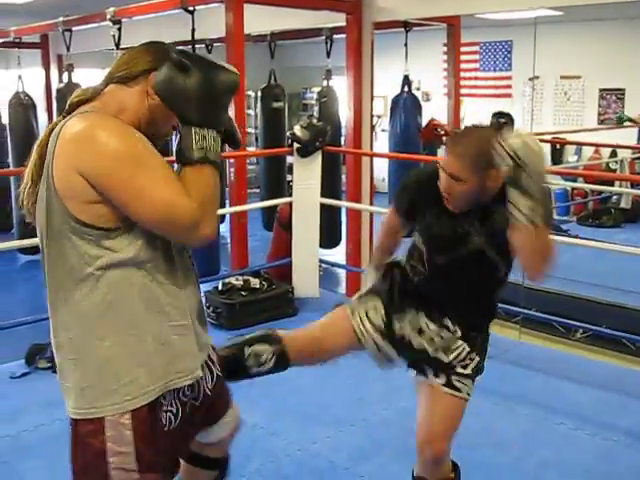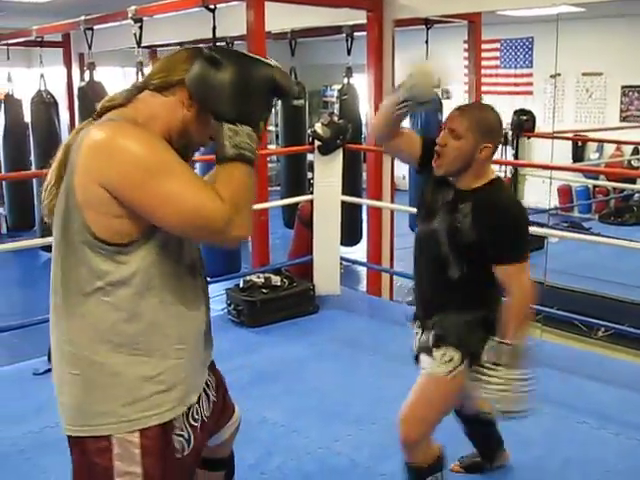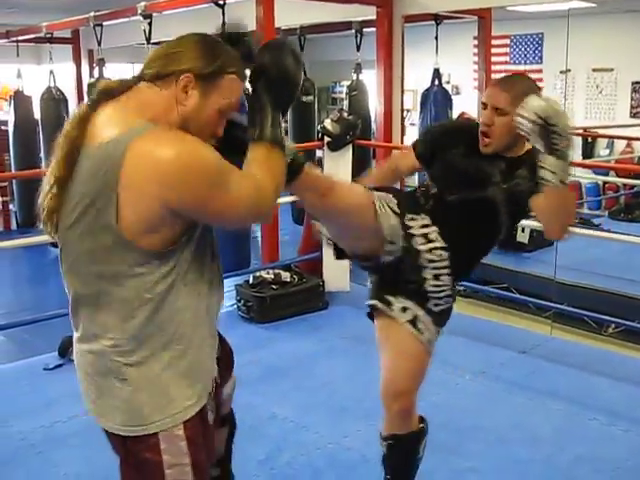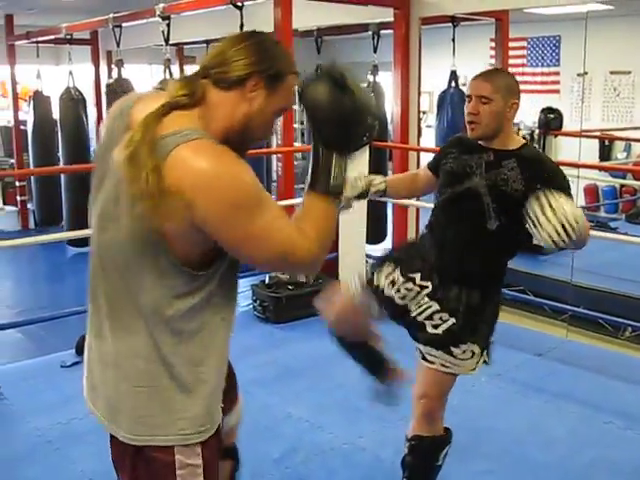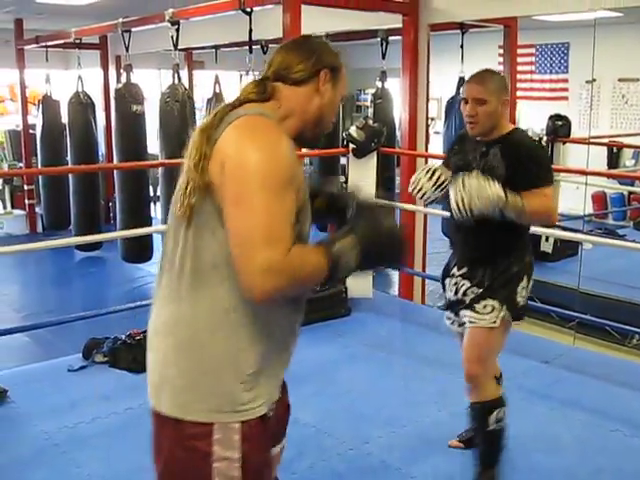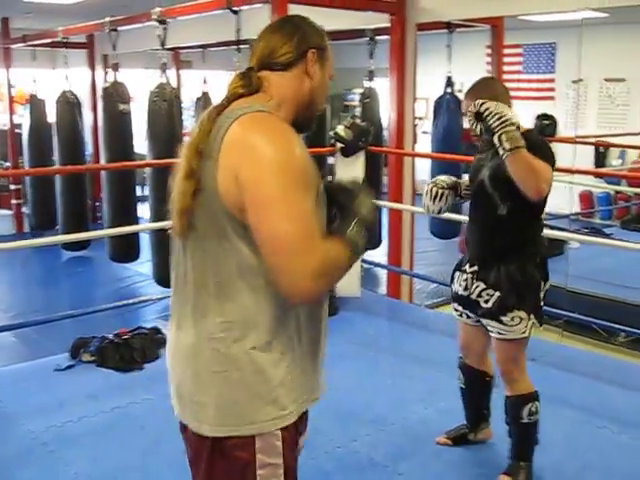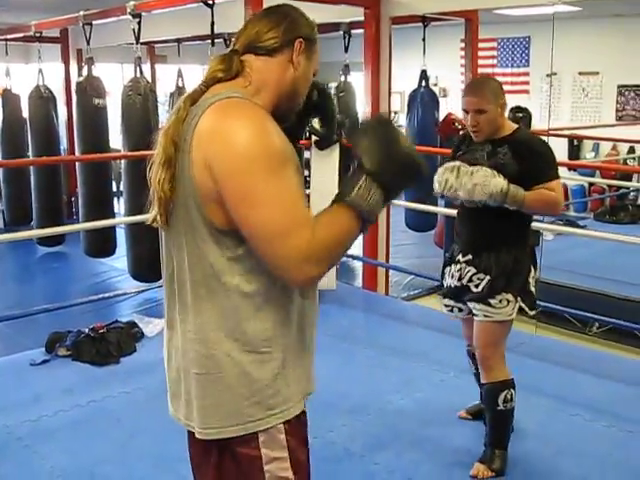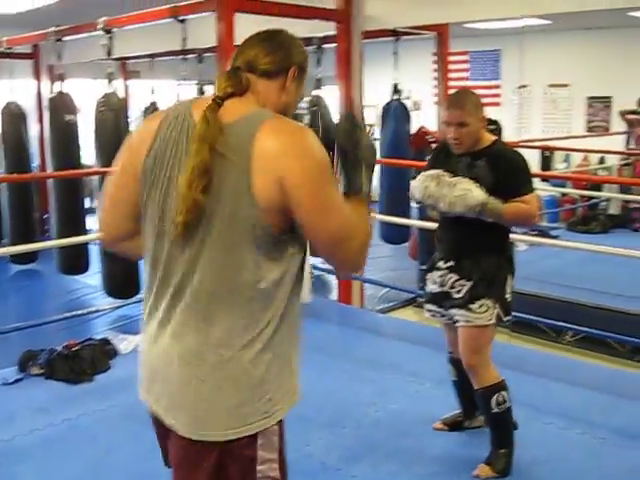
dt=0.4s
person 1, frame 1
left shoulder: (111, 139)
right shoulder: (95, 135)
left elbow: (167, 208)
right elbow: (196, 225)
left wrist: (205, 133)
right wrist: (200, 127)
right hip: (120, 370)
left knee: (217, 428)
person 1, frame 2
left shoulder: (129, 139)
right shoulder: (117, 145)
left elbow: (201, 202)
right elbow: (229, 225)
left wrist: (246, 122)
right wrist: (237, 124)
right hip: (125, 394)
left knee: (219, 434)
person 1, frame 3
left shoulder: (102, 115)
right shoulder: (170, 160)
right elbow: (258, 203)
right wrist: (271, 107)
left hip: (148, 348)
right hip: (147, 380)
left knee: (218, 399)
person 1, frame 4
left shoulder: (131, 110)
right shoulder: (207, 170)
right elbow: (302, 252)
right wrist: (334, 150)
left hip: (138, 359)
right hip: (161, 388)
left knee: (220, 434)
person 1, frame 5
left shoulder: (237, 125)
right shoulder: (260, 137)
right elbow: (265, 276)
left wrist: (326, 207)
right wrist: (351, 249)
left hip: (234, 366)
right hip: (212, 382)
person 1, frame 6
left shoulder: (215, 125)
right shoulder: (268, 139)
right elbow: (304, 279)
left wrist: (317, 206)
right wrist: (354, 222)
left hip: (221, 364)
right hip: (242, 382)
person 1, frame 7
left shoulder: (200, 108)
right shoulder: (241, 126)
right elbow: (304, 259)
left wrist: (289, 125)
right wrist: (372, 184)
left hip: (222, 358)
right hip: (241, 376)
person 1, frame 8
left shoulder: (156, 127)
right shoulder: (288, 143)
left elbow: (114, 233)
right elbow: (348, 253)
right wrist: (358, 176)
left hip: (169, 363)
right hip: (231, 384)
person 2, frame 1
left shoulder: (521, 199)
right shoulder: (423, 184)
left elbow: (535, 267)
right elbow: (394, 221)
left wrist: (528, 191)
right wrist: (376, 272)
left hip: (459, 328)
right hip: (406, 296)
left knee: (433, 449)
right knee: (307, 345)
person 2, frame 2
left shoulder: (499, 210)
right shoulder: (436, 162)
left elbow: (520, 293)
right elbow: (381, 133)
left wrist: (505, 359)
right wrist: (401, 100)
left hip: (468, 325)
right hip: (433, 314)
left knee: (411, 430)
right knee: (453, 394)
person 2, frame 3
left shoulder: (540, 172)
right shoulder: (453, 136)
left elbow: (557, 228)
right elbow: (398, 165)
left wrist: (557, 158)
right wrist: (347, 201)
left hip: (429, 281)
left knee: (400, 400)
person 2, frame 4
left shoulder: (536, 169)
right shoulder: (457, 147)
left elbow: (567, 226)
right elbow: (420, 183)
left wrist: (571, 226)
right wrist: (371, 187)
left hip: (467, 296)
right hip: (418, 267)
left knee: (427, 404)
right knee: (336, 312)
right ankle: (380, 369)
person 2, frame 5
left shoulder: (525, 150)
right shoulder: (464, 143)
left elbow: (548, 213)
right elbow: (441, 182)
left wrist: (499, 201)
right wrist: (433, 178)
left hip: (502, 272)
right hip: (462, 267)
left knee: (475, 366)
right knee: (478, 358)
right ankle: (487, 428)
person 2, frame 6
left shoulder: (532, 145)
right shoulder: (490, 141)
left elbow: (536, 191)
left wrist: (507, 137)
right wrist: (458, 188)
left hip: (514, 273)
right hip: (476, 266)
left knee: (510, 368)
right knee: (470, 351)
right ankle: (476, 424)
person 2, frame 7
left shoulder: (529, 147)
right shoulder: (466, 141)
left elbow: (555, 202)
right elbow: (441, 182)
left wrist: (504, 192)
right wrist: (444, 180)
left hip: (504, 263)
right hip: (463, 256)
left knee: (488, 353)
right knee: (473, 343)
right ankle: (490, 402)
person 2, frame 8
left shoulder: (506, 160)
right shoulder: (444, 151)
left elbow: (530, 214)
right elbow: (425, 186)
left wrist: (482, 204)
right wrist: (424, 187)
left hip: (484, 269)
right hip: (446, 263)
left knee: (476, 359)
right knee: (456, 348)
left ankle: (503, 447)
right ankle: (471, 411)
